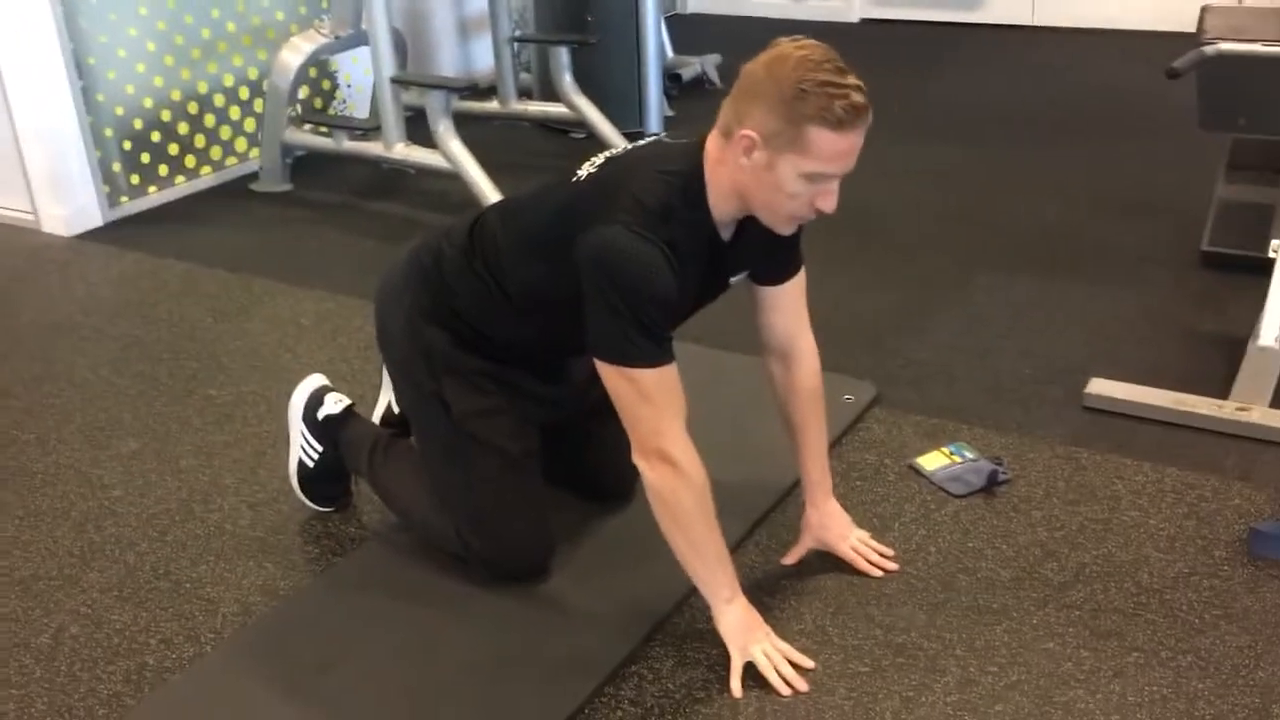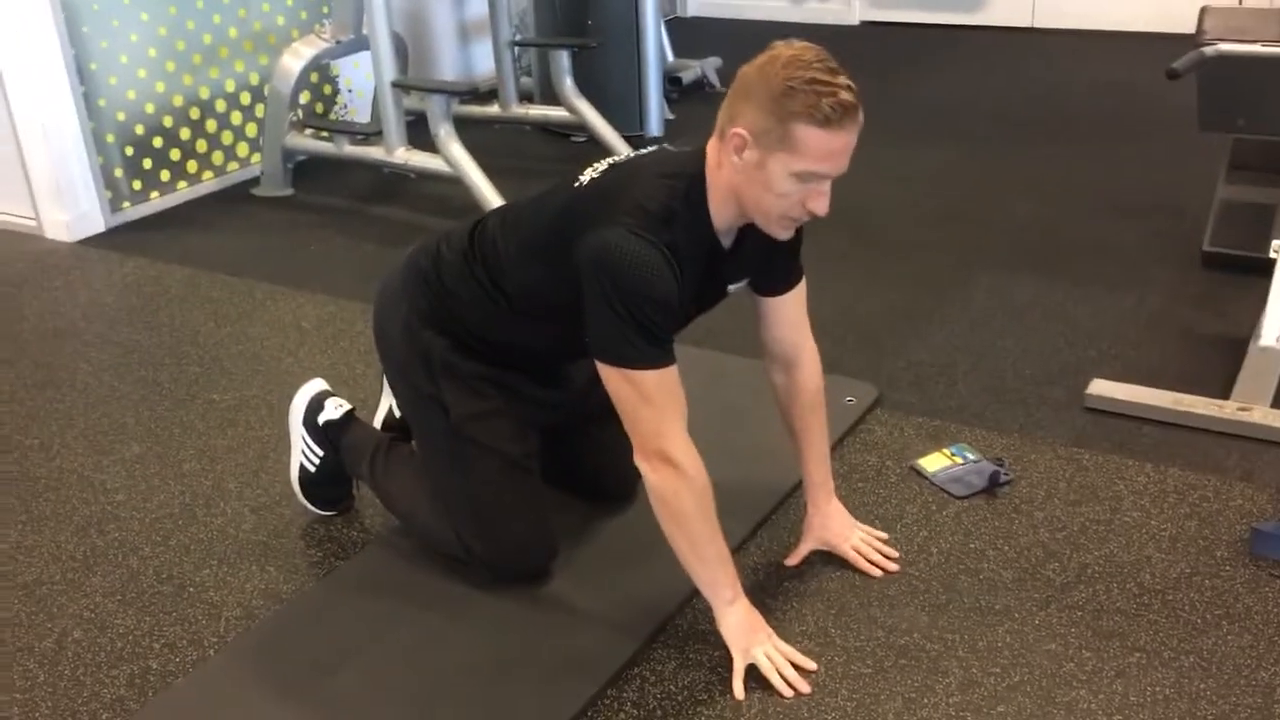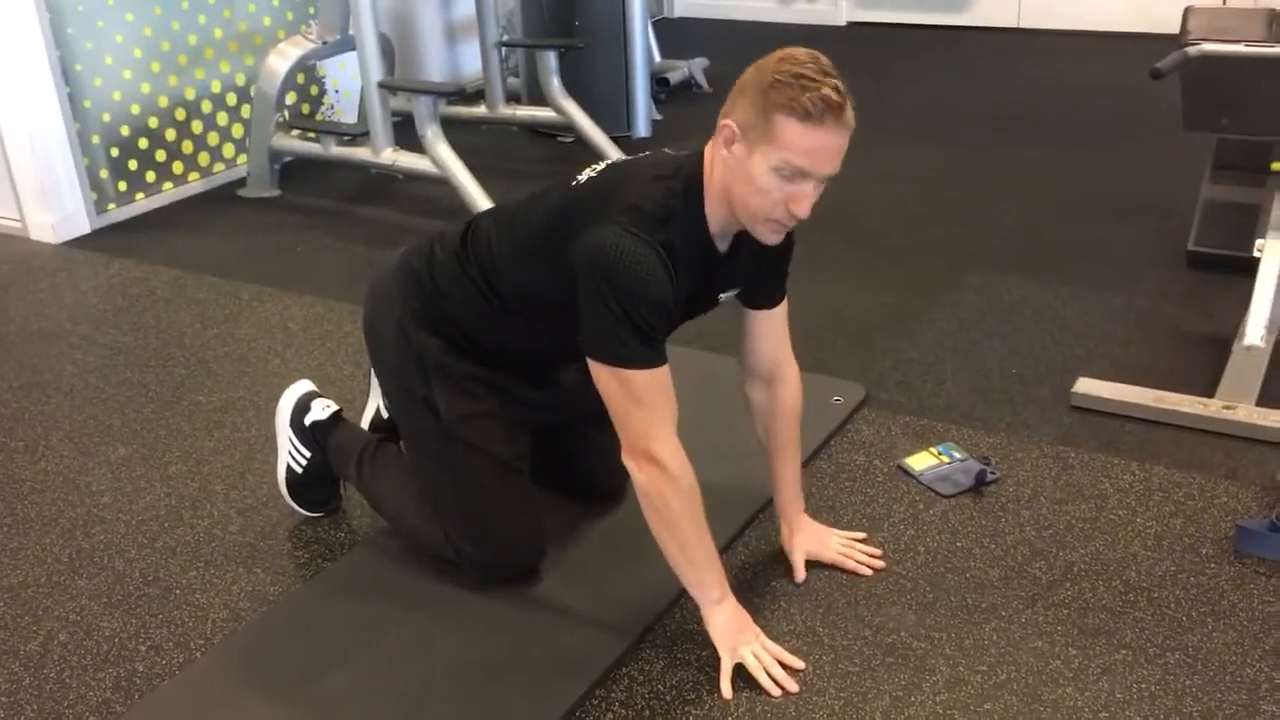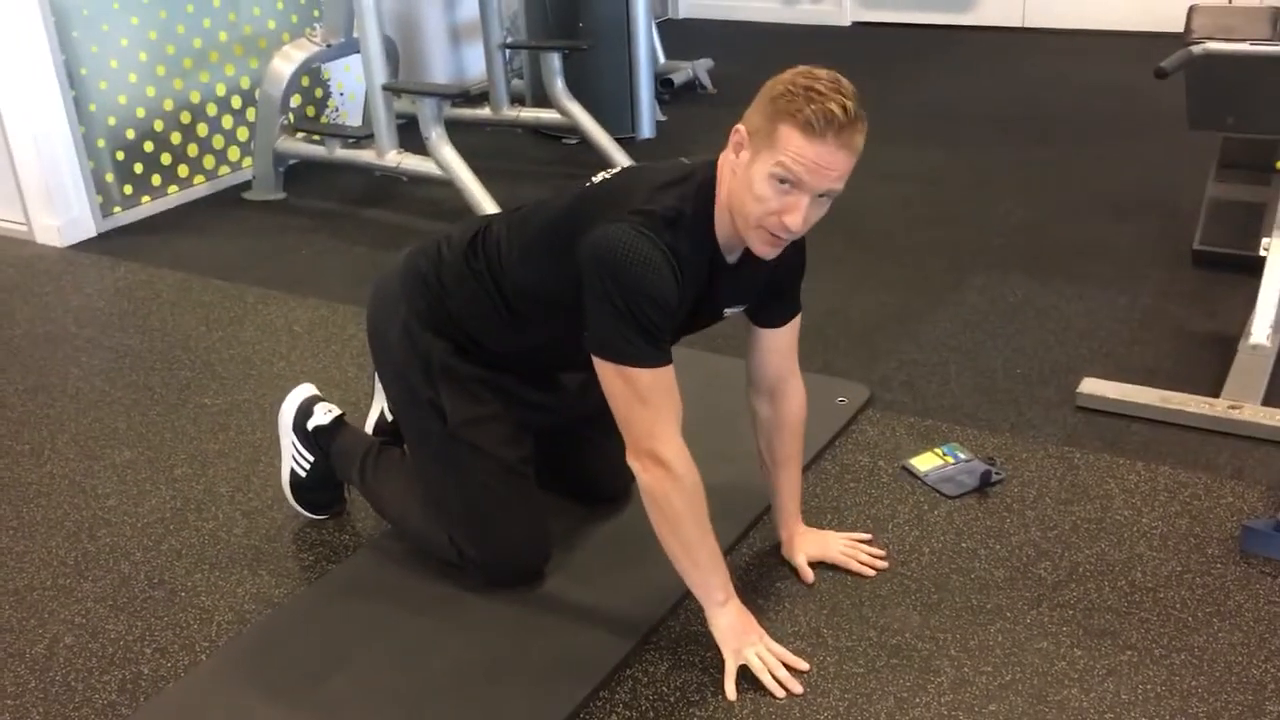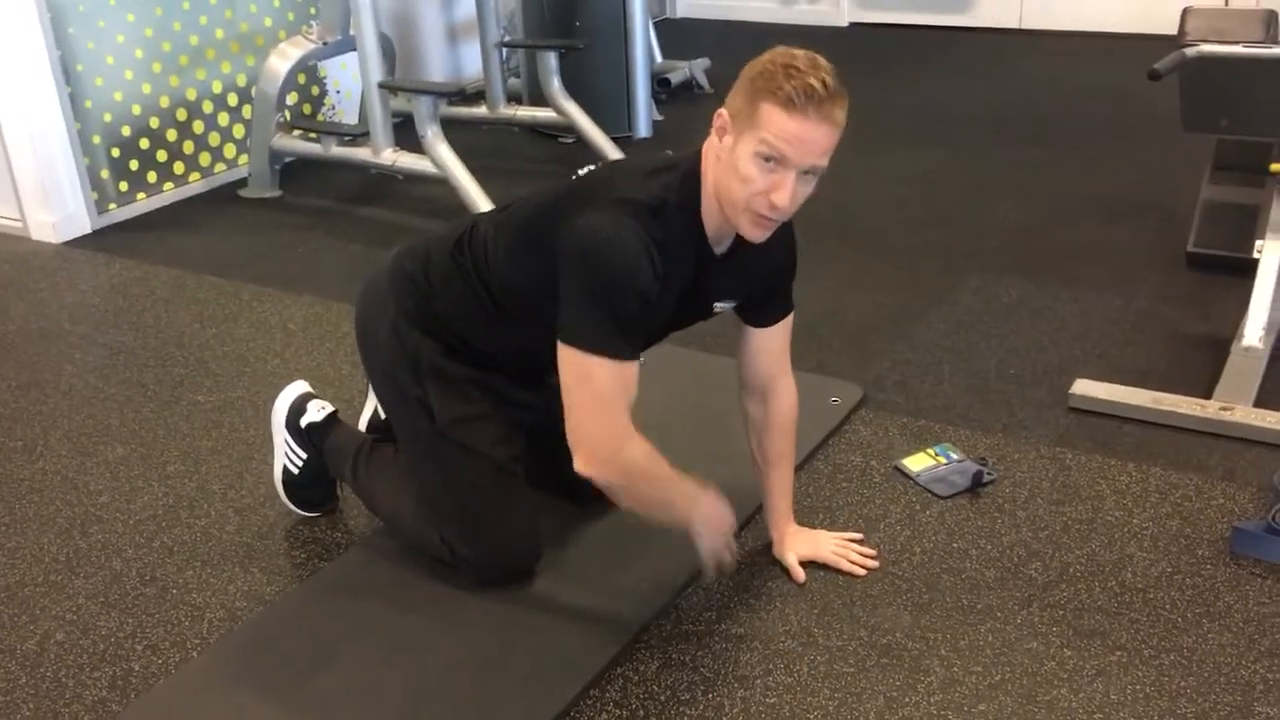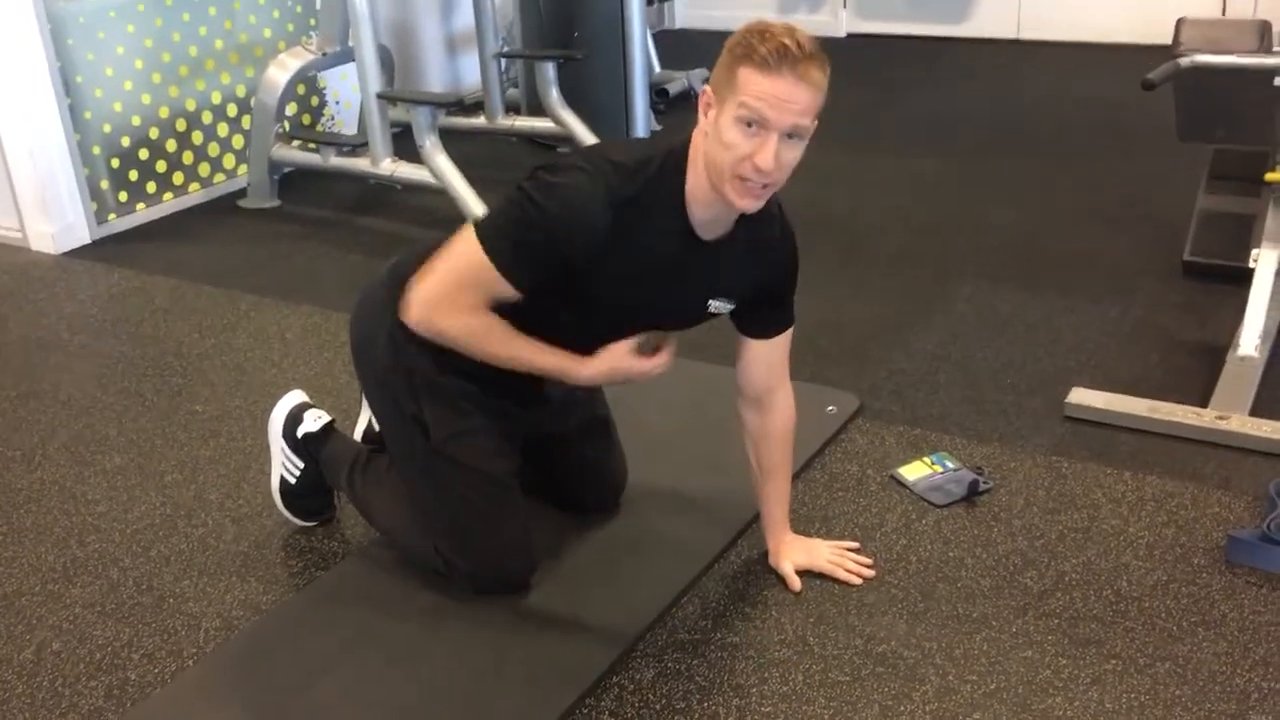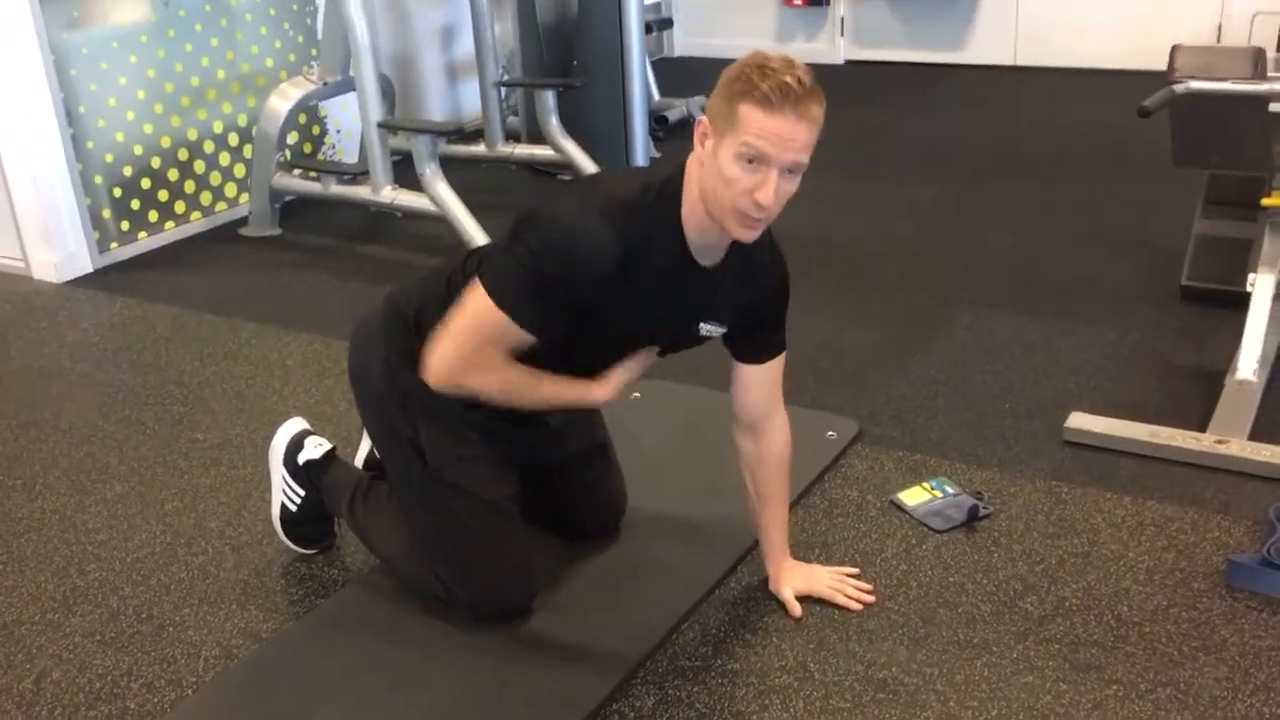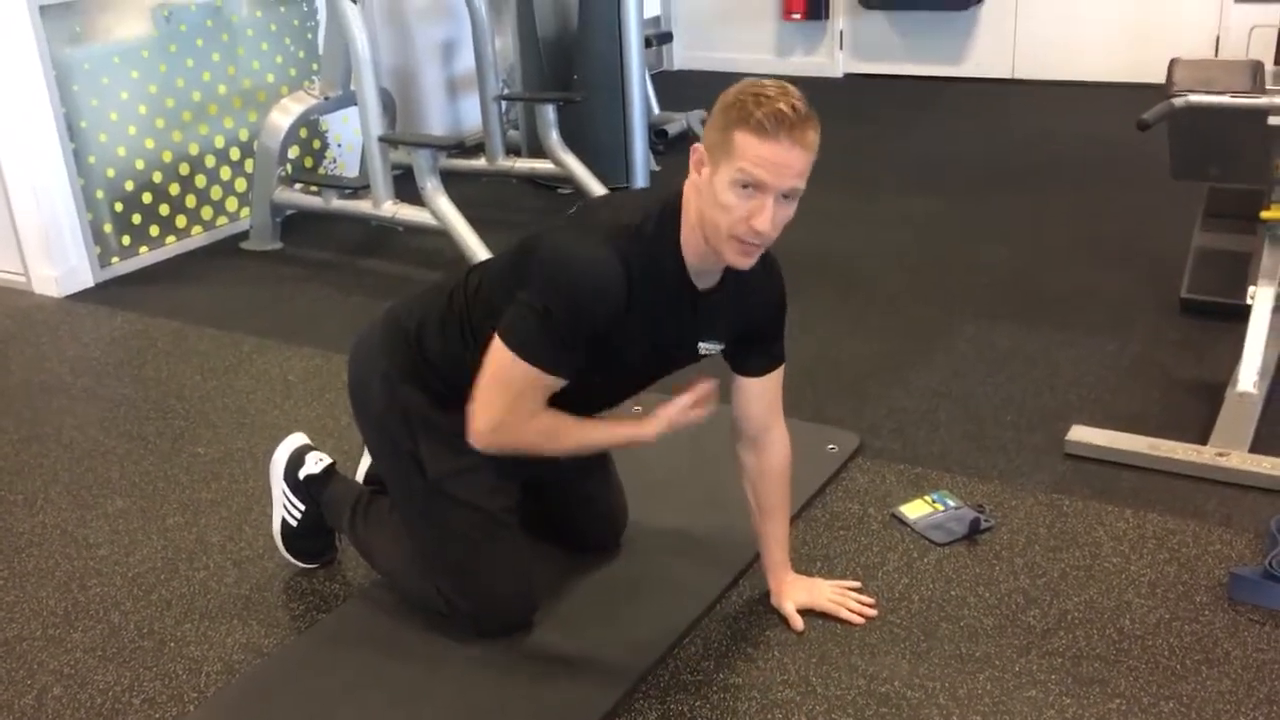
dt=0.3s
person 1, frame 1
left shoulder: (765, 196)
right shoulder: (630, 242)
left elbow: (791, 350)
right elbow: (663, 452)
left wrist: (820, 504)
right wrist: (729, 608)
left hip: (540, 328)
right hip: (442, 324)
left knee: (609, 481)
right knee: (513, 550)
left ankle: (418, 407)
right ankle: (338, 429)
person 1, frame 2
left shoulder: (766, 205)
right shoulder: (631, 245)
left elbow: (792, 356)
right elbow: (664, 453)
left wrist: (823, 504)
right wrist: (732, 608)
left hip: (539, 335)
right hip: (440, 329)
left knee: (611, 482)
right knee: (514, 551)
left ankle: (469, 422)
right ankle: (338, 435)
person 1, frame 3
left shoulder: (763, 220)
right shoulder: (628, 246)
left elbow: (771, 374)
right elbow: (652, 453)
left wrist: (793, 520)
right wrist: (719, 608)
left hip: (529, 335)
right hip: (431, 326)
left knee: (600, 482)
right knee: (503, 551)
left ankle: (426, 412)
right ankle: (328, 436)
person 1, frame 4
left shoulder: (774, 238)
right shoulder: (636, 248)
left elbow: (776, 388)
right elbow: (656, 453)
left wrist: (792, 527)
right wrist: (724, 610)
left hip: (533, 337)
right hip: (433, 328)
left knee: (604, 484)
right knee: (508, 554)
right ankle: (329, 440)
person 1, frame 5
left shoulder: (769, 242)
right shoulder: (618, 240)
left elbow: (769, 387)
right elbow: (597, 450)
left wrist: (784, 528)
right wrist: (700, 512)
left hip: (528, 343)
right hip: (424, 330)
left knee: (594, 491)
right knee: (499, 553)
left ankle: (409, 420)
right ankle: (325, 440)
person 1, frame 6
left shoulder: (767, 244)
right shoulder: (590, 198)
left elbow: (765, 394)
right elbow: (432, 307)
left wrist: (781, 536)
right wrist: (584, 370)
left hip: (531, 344)
right hip: (422, 344)
left knee: (596, 495)
right knee: (494, 564)
left ankle: (402, 428)
right ankle: (320, 449)
person 1, frame 7
left shoulder: (758, 269)
right shoulder: (590, 235)
left elbow: (759, 421)
right elbow: (448, 367)
left wrist: (780, 562)
right wrist: (597, 391)
left hip: (525, 370)
right hip: (414, 364)
left knee: (596, 520)
right knee: (495, 591)
right ankle: (322, 477)
person 1, frame 8
left shoulder: (756, 283)
right shoulder: (591, 263)
left elbow: (760, 434)
right elbow: (493, 426)
left wrist: (781, 575)
right wrist: (647, 429)
left hip: (522, 384)
right hip: (416, 381)
left knee: (598, 532)
right knee: (498, 604)
left ankle: (415, 474)
right ankle: (323, 489)
